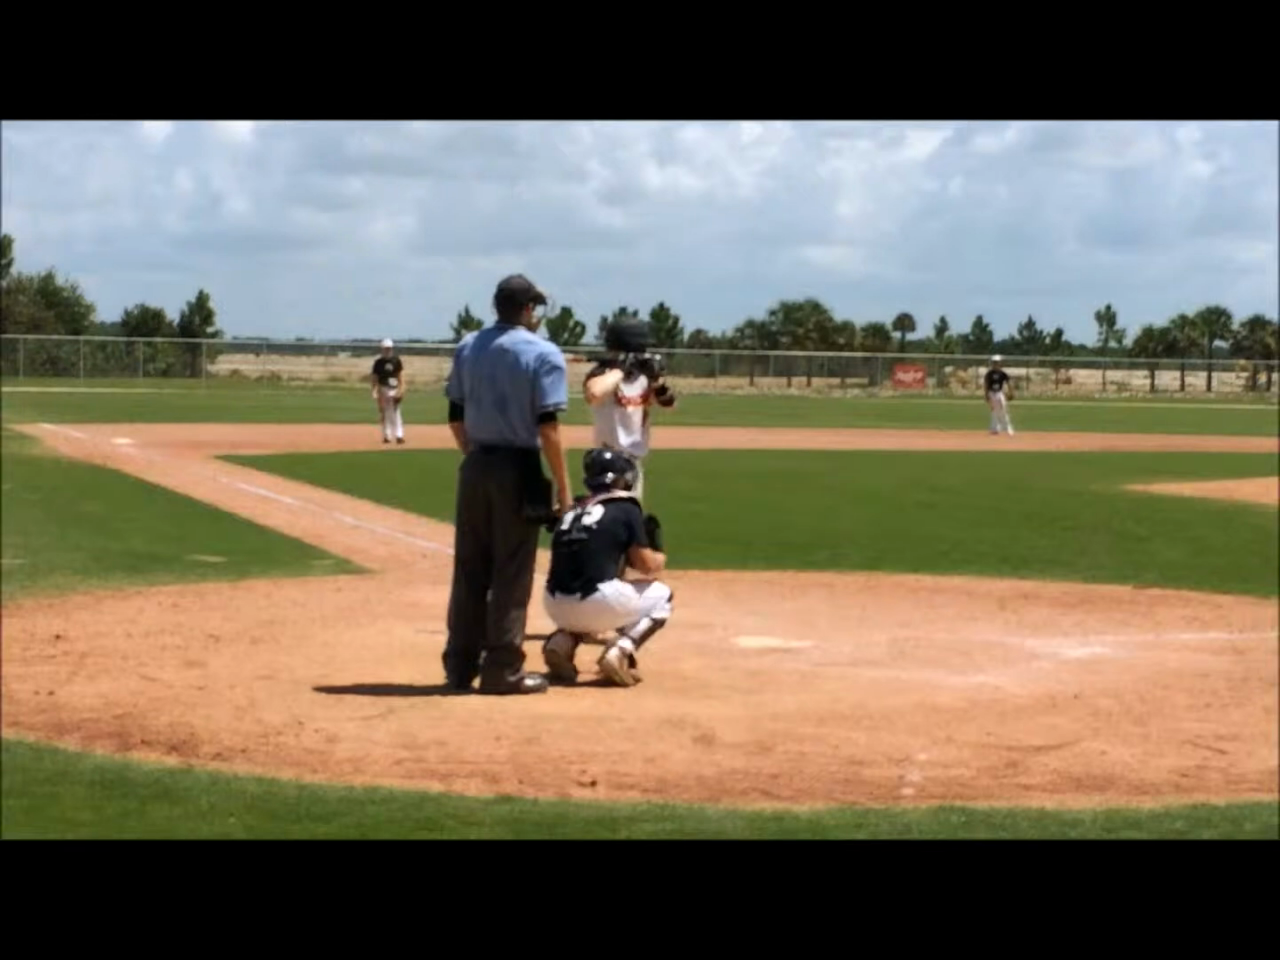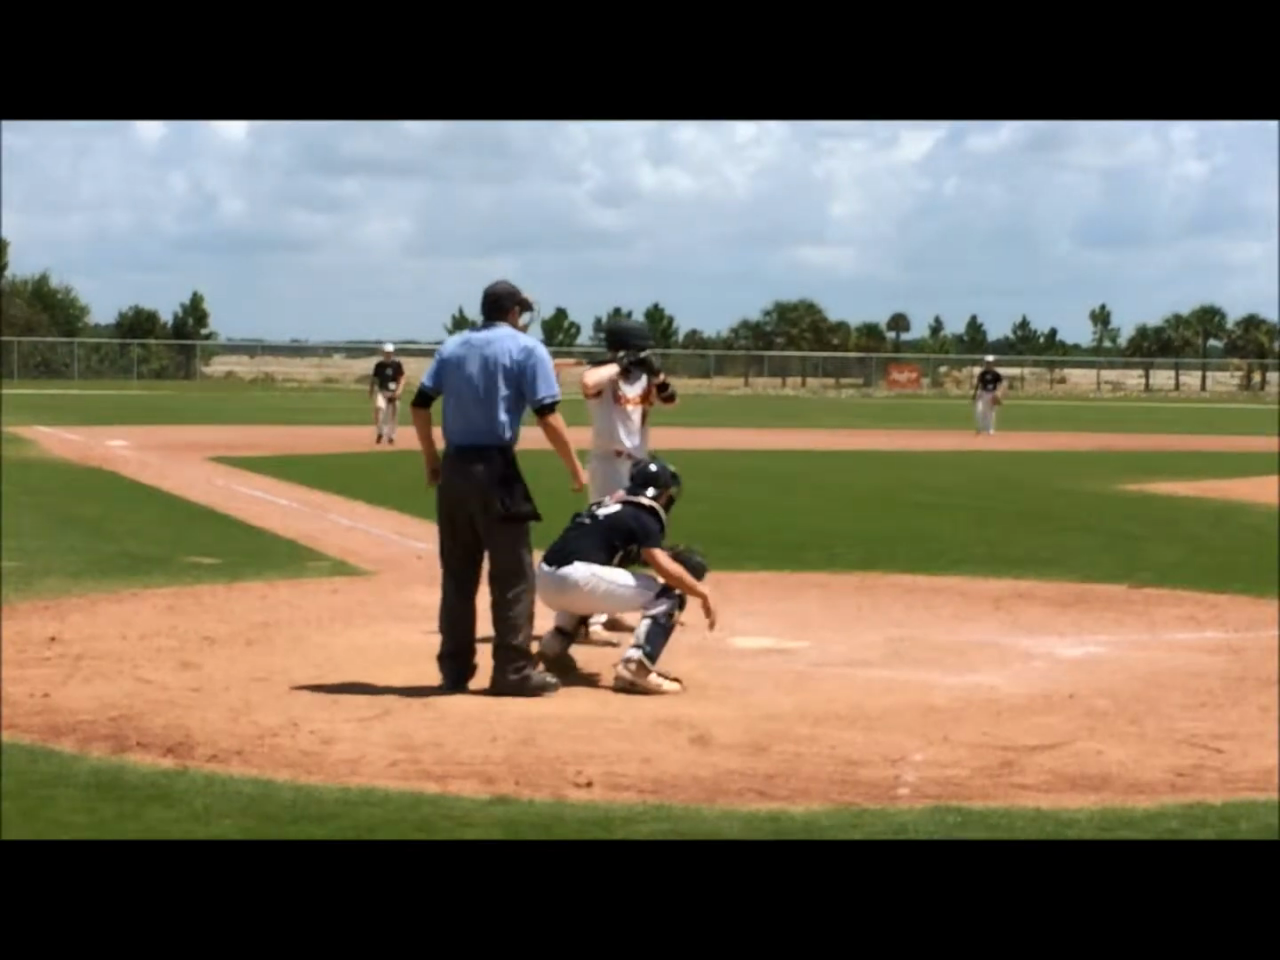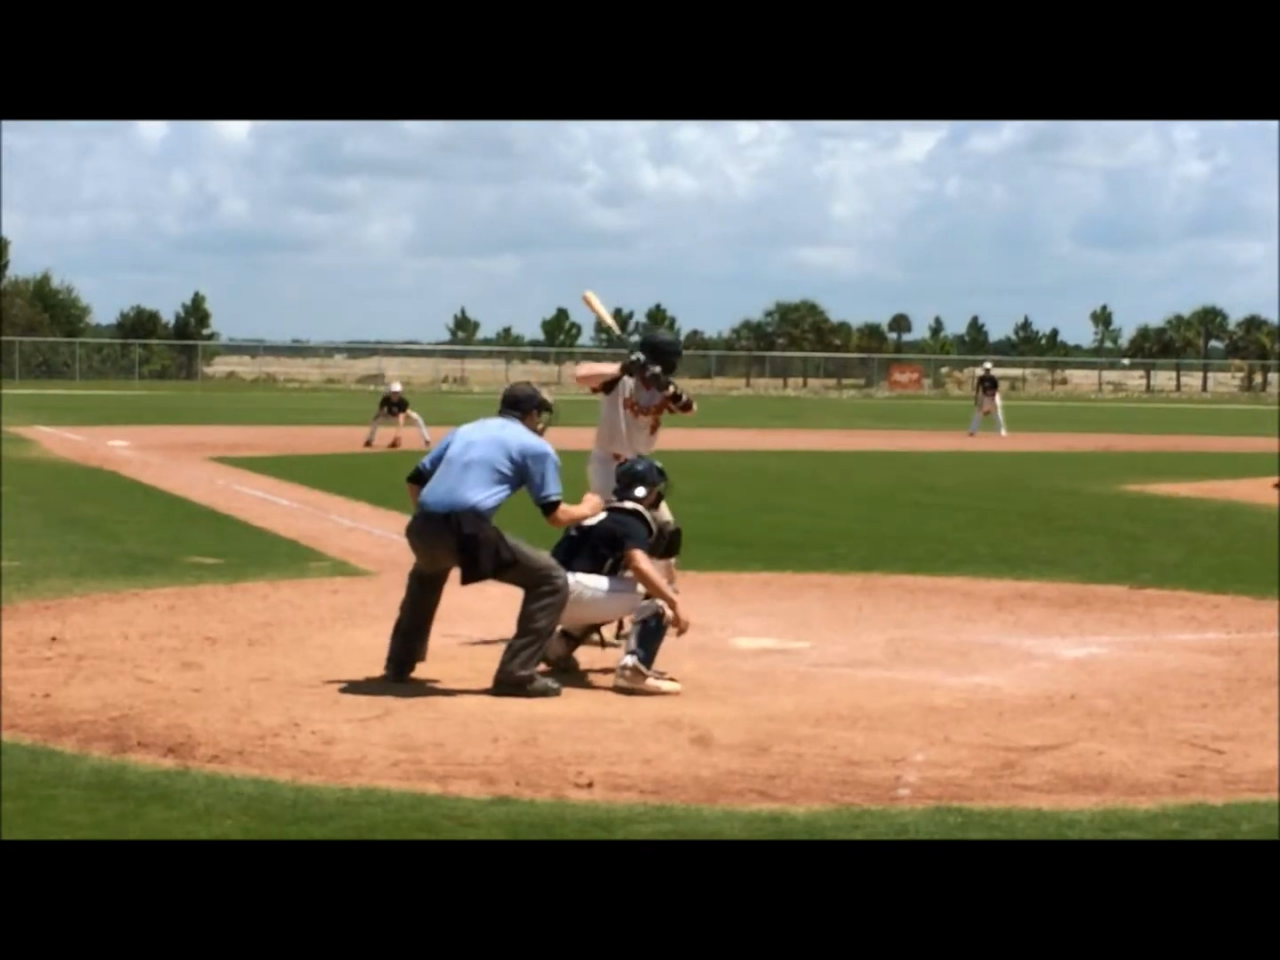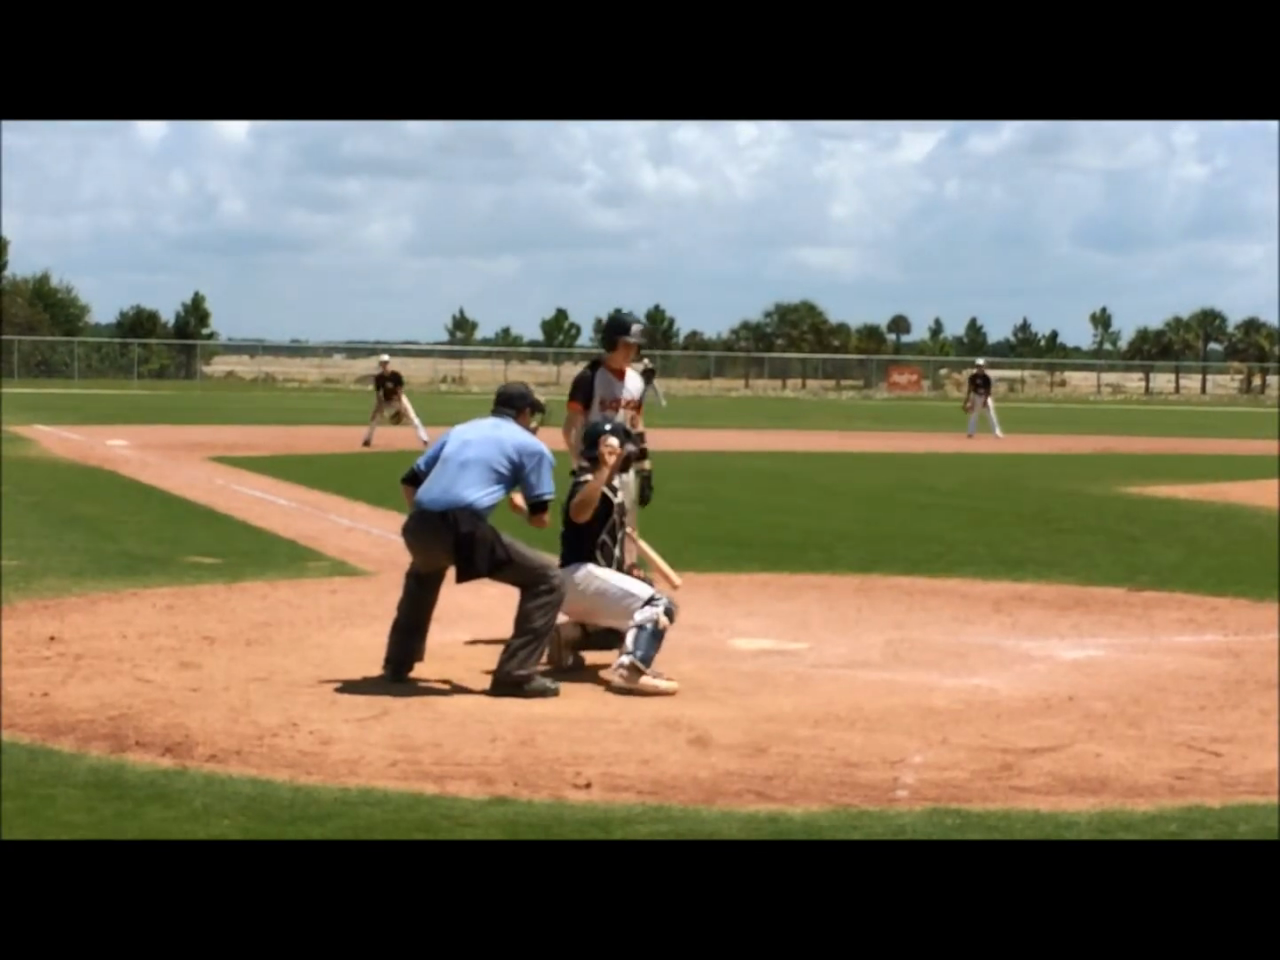
dt=1s
person 1, frame 1
left shoulder: (468, 346)
right shoulder: (543, 353)
left elbow: (455, 415)
right elbow: (548, 427)
right wrist: (563, 487)
left hip: (475, 467)
right hip: (518, 469)
left knee: (469, 571)
right knee: (512, 574)
left ankle: (460, 666)
right ankle: (502, 671)
person 1, frame 2
left shoulder: (452, 345)
right shoulder: (527, 348)
left elbow: (419, 404)
right elbow: (548, 417)
left wrist: (431, 458)
right wrist: (575, 468)
left hip: (453, 466)
right hip: (493, 468)
left knee: (458, 572)
right knee: (513, 573)
left ankle: (455, 669)
right ankle: (513, 670)
person 1, frame 3
left shoulder: (465, 430)
right shoulder: (535, 446)
left elbow: (415, 480)
right elbow: (556, 515)
right wrist: (588, 508)
left hip: (422, 529)
right hip: (466, 532)
left knee: (426, 574)
right knee: (550, 580)
left ankle: (399, 663)
right ankle: (517, 674)
person 1, frame 4
left shoulder: (460, 429)
right shoulder: (532, 446)
left elbow: (411, 481)
right elbow: (540, 517)
right wrist: (519, 504)
left hip: (420, 528)
right hip: (464, 529)
left knee: (423, 573)
right knee: (547, 580)
left ankle: (398, 662)
right ankle: (516, 674)
person 2, frame 1
left shoulder: (644, 375)
right shoulder: (602, 373)
left elbow: (667, 402)
right elbow: (594, 393)
left wrist: (656, 377)
right wrist: (621, 369)
left hip: (635, 459)
person 2, frame 2
left shoulder: (642, 376)
right shoulder: (603, 373)
left elbow: (669, 398)
right elbow: (587, 383)
left wrist: (656, 373)
right wrist: (619, 365)
left hip: (636, 466)
right hip: (608, 465)
left ankle: (606, 612)
right ankle: (590, 620)
person 2, frame 3
left shoulder: (664, 385)
right shoulder: (621, 378)
left elbow: (689, 407)
right elbow: (581, 374)
left wrist: (667, 388)
right wrist: (624, 367)
right hip: (609, 467)
left knee: (663, 532)
person 2, frame 4
left shoulder: (636, 379)
right shoulder: (590, 376)
right elbow: (571, 425)
left wrist: (646, 471)
right wrist: (581, 468)
left hip: (625, 467)
left ankle: (631, 573)
person 3, frame 1
left shoulder: (568, 510)
right shoulder: (626, 508)
right elbow: (646, 565)
right wrist: (661, 559)
left hip: (555, 605)
right hip: (597, 602)
right knee: (661, 597)
left ankle: (562, 643)
right ankle: (621, 651)
person 3, frame 2
left shoulder: (608, 506)
right shoulder: (644, 518)
right elbow: (662, 565)
right wrist: (703, 593)
left hip: (547, 581)
right hip: (576, 579)
right knee: (669, 593)
left ankle: (555, 646)
right ankle: (637, 667)
person 3, frame 3
left shoulder: (609, 513)
right shoulder: (632, 520)
right elbow: (639, 565)
right wrist: (674, 603)
right hip: (569, 591)
left knee: (610, 596)
right knee: (655, 596)
left ankle: (559, 647)
right ankle: (633, 670)
person 3, frame 4
left shoulder: (608, 486)
right shoulder: (591, 484)
right elbow: (578, 513)
right wrist: (605, 467)
left hip: (578, 582)
right hip: (583, 577)
left knee: (627, 625)
right knee: (658, 608)
left ankle: (571, 636)
right ankle: (630, 671)
